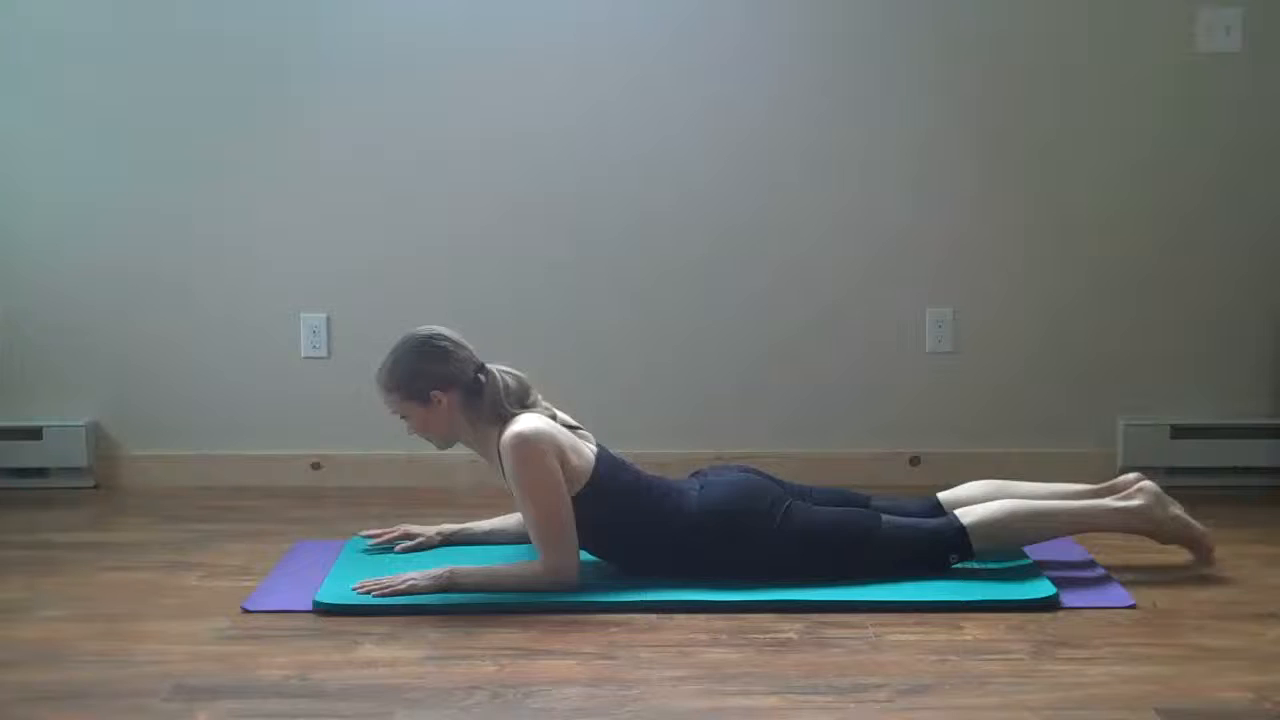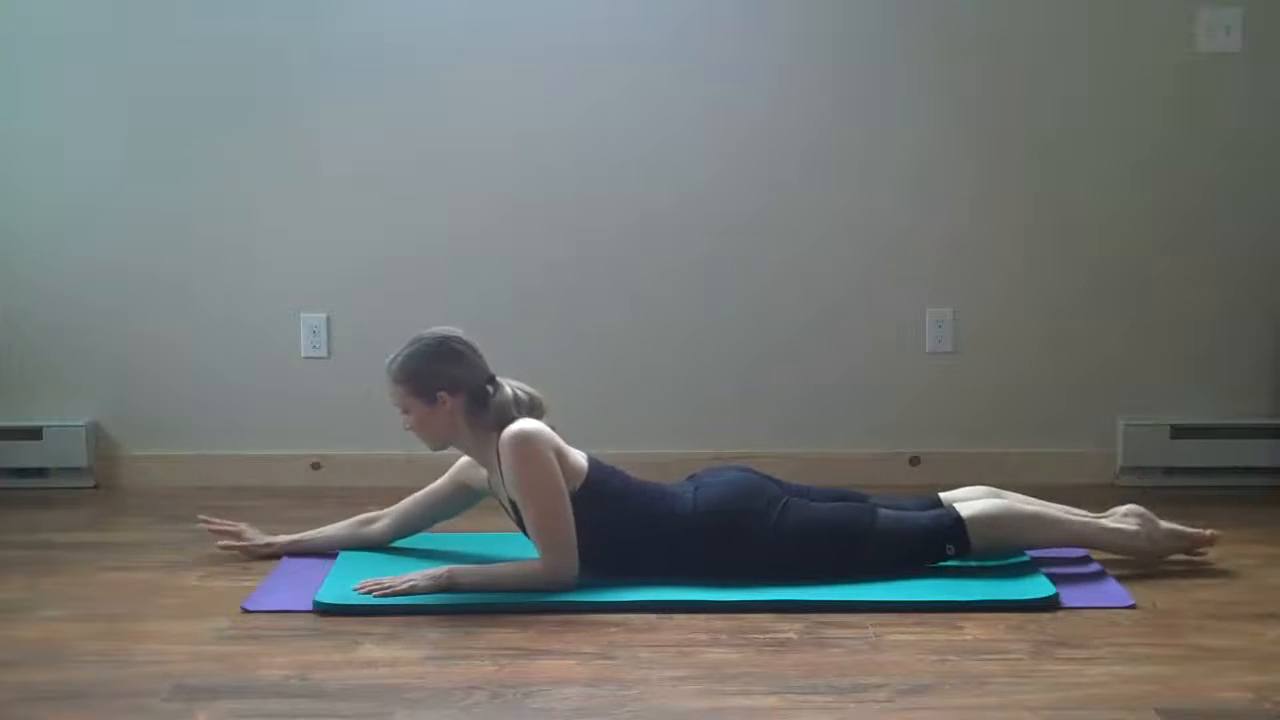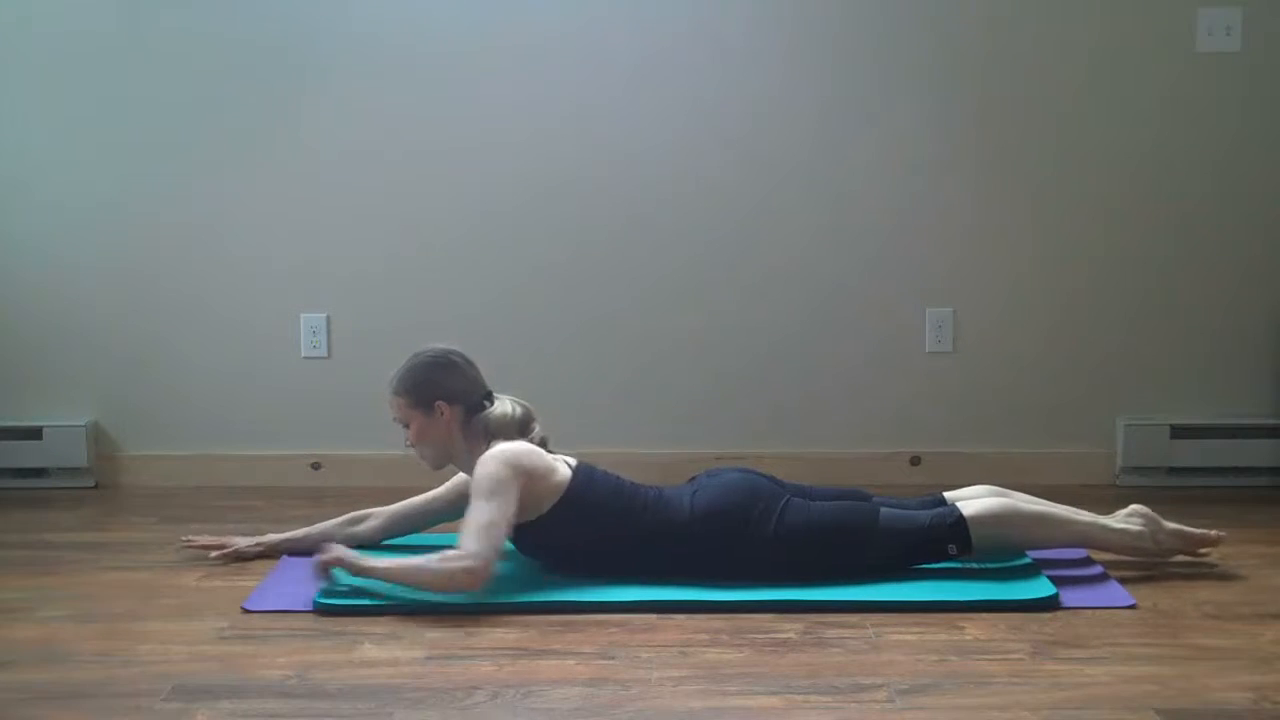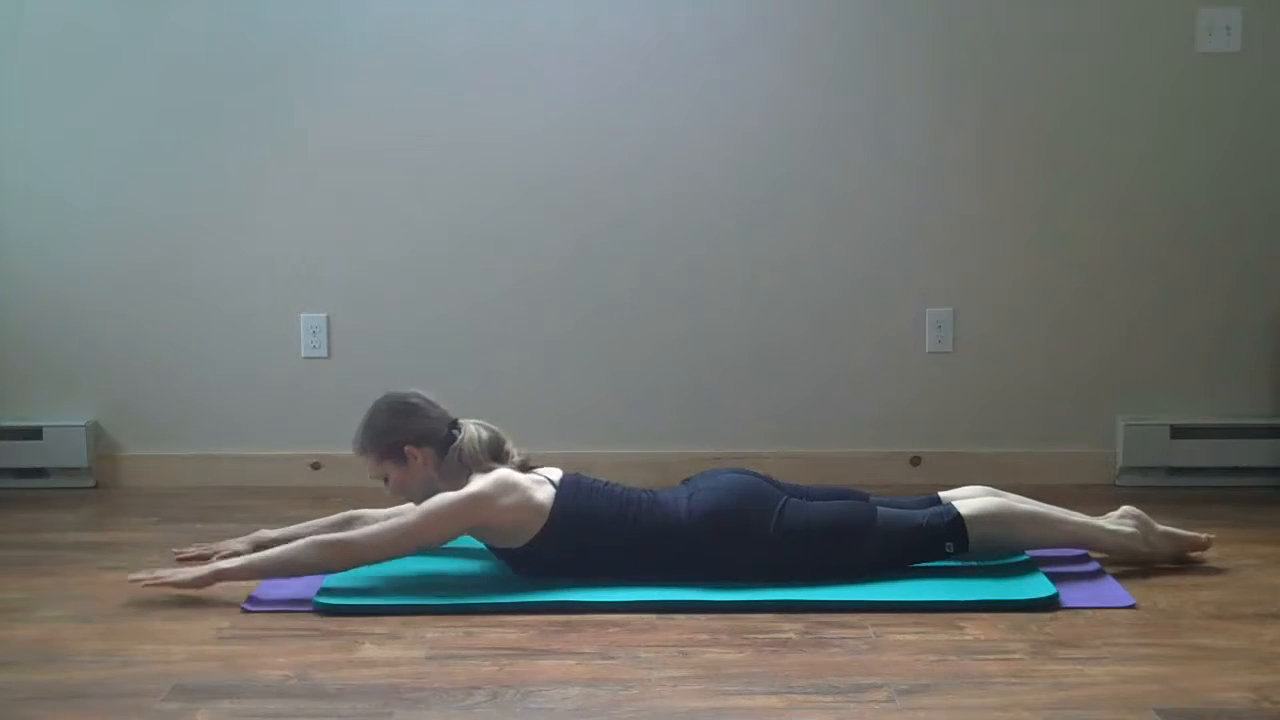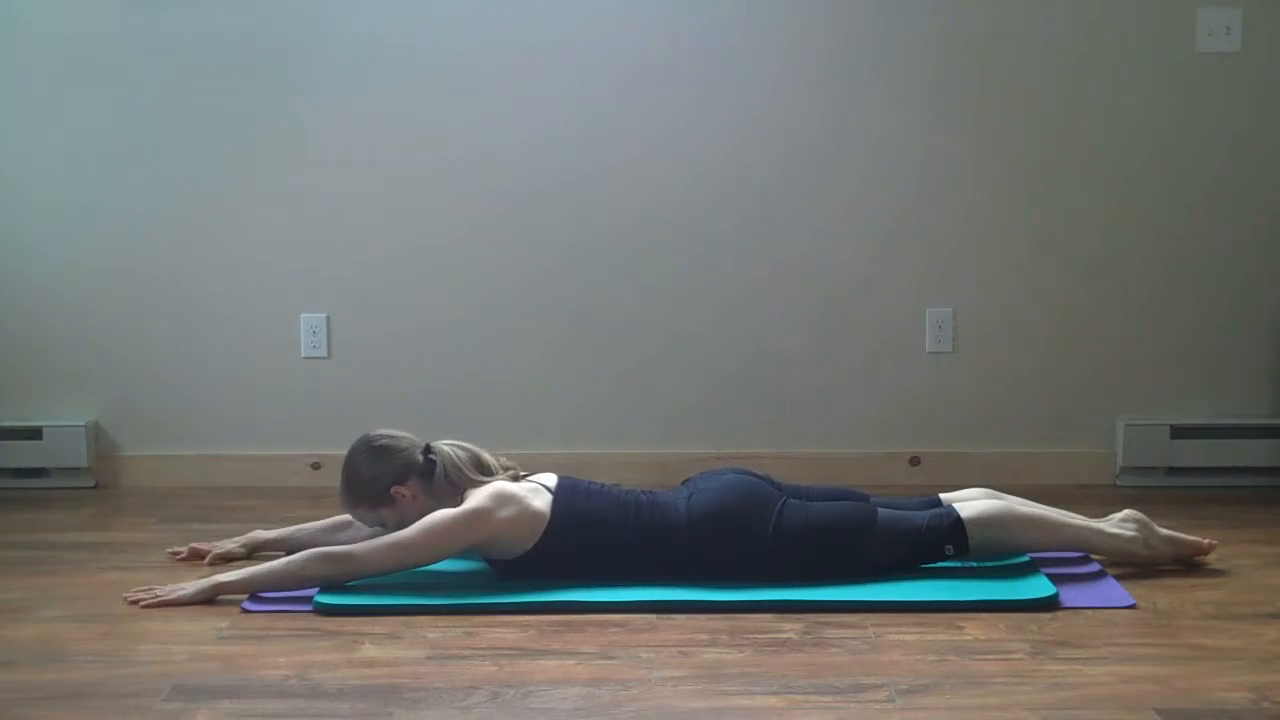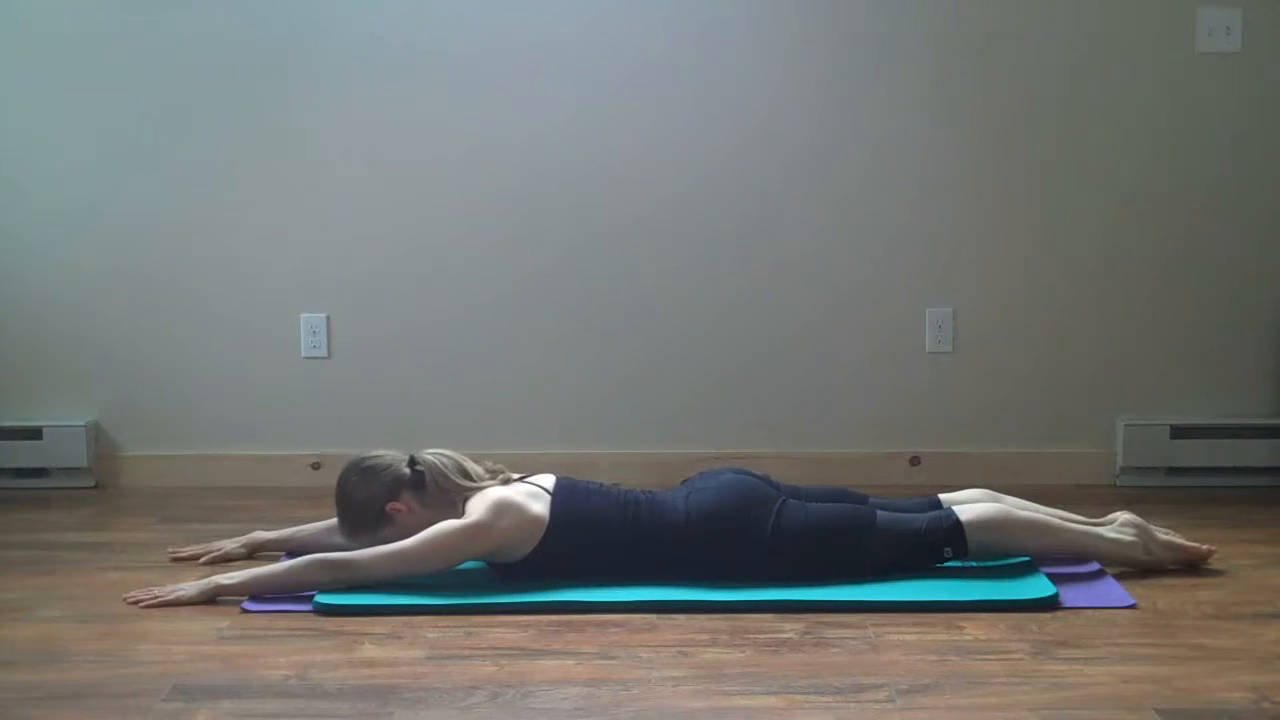
dt=0.4s
person 1, frame 1
left shoulder: (520, 440)
right shoulder: (516, 424)
left elbow: (558, 571)
right elbow: (537, 523)
left wrist: (442, 580)
right wrist: (442, 533)
left hip: (739, 540)
right hip: (724, 502)
left knee: (950, 536)
right knee: (935, 508)
left ankle: (1129, 512)
right ankle: (1108, 492)
person 1, frame 2
left shoulder: (520, 443)
right shoulder: (486, 458)
left elbow: (561, 568)
right elbow: (388, 522)
left wrist: (440, 579)
right wrist: (282, 542)
left hip: (734, 536)
right hip: (721, 506)
left knee: (933, 533)
right knee: (925, 509)
left ankle: (1126, 531)
right ankle: (1113, 521)
person 1, frame 3
left shoulder: (498, 468)
right shoulder: (498, 459)
left elbow: (468, 569)
right elbow: (390, 515)
left wrist: (348, 567)
right wrist: (273, 541)
left hip: (735, 539)
right hip: (726, 508)
left knee: (932, 533)
right knee: (925, 511)
left ankle: (1125, 531)
right ankle: (1117, 519)
person 1, frame 4
left shoulder: (481, 503)
right shoulder: (484, 474)
left elbow: (346, 550)
right elbow: (365, 521)
left wrist: (212, 575)
right wrist: (251, 538)
left hip: (730, 540)
right hip: (721, 508)
left knee: (931, 531)
right knee: (924, 511)
left ankle: (1121, 535)
right ankle: (1111, 525)
person 1, frame 5
left shoulder: (478, 517)
right shoulder: (477, 480)
left elbow: (347, 560)
right elbow: (356, 526)
left wrist: (214, 587)
right wrist: (250, 539)
left hip: (733, 541)
right hip: (721, 507)
left knee: (932, 531)
right knee: (929, 515)
left ankle: (1122, 538)
right ankle: (1111, 525)
person 1, frame 6
left shoulder: (478, 525)
right shoulder: (476, 486)
left elbow: (347, 565)
right elbow: (355, 528)
left wrist: (216, 588)
right wrist: (254, 539)
left hip: (732, 541)
right hip: (721, 506)
left knee: (934, 537)
right knee: (926, 511)
left ankle: (1119, 540)
right ankle: (1108, 526)
